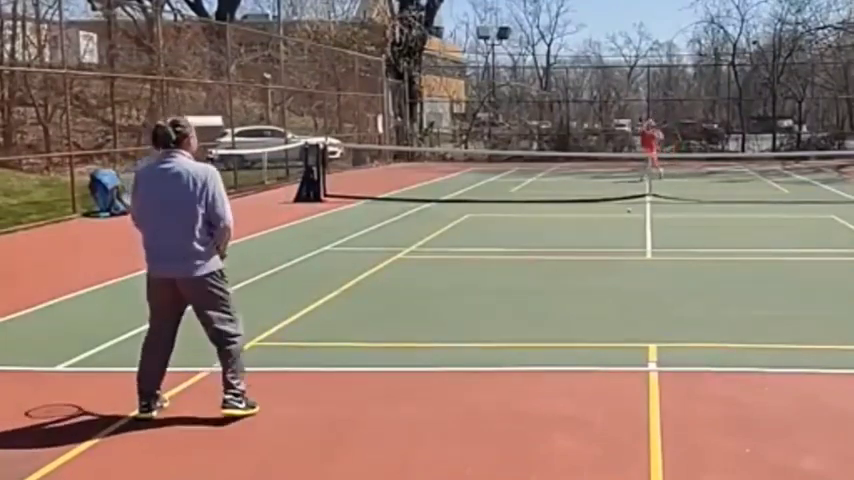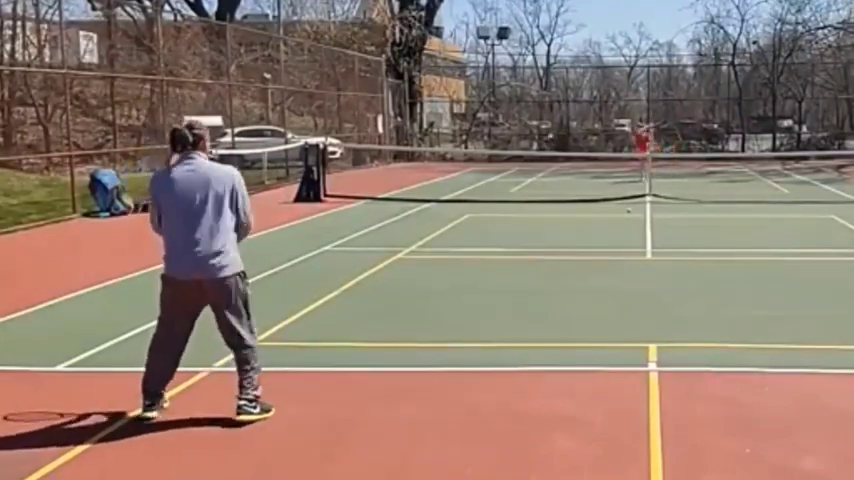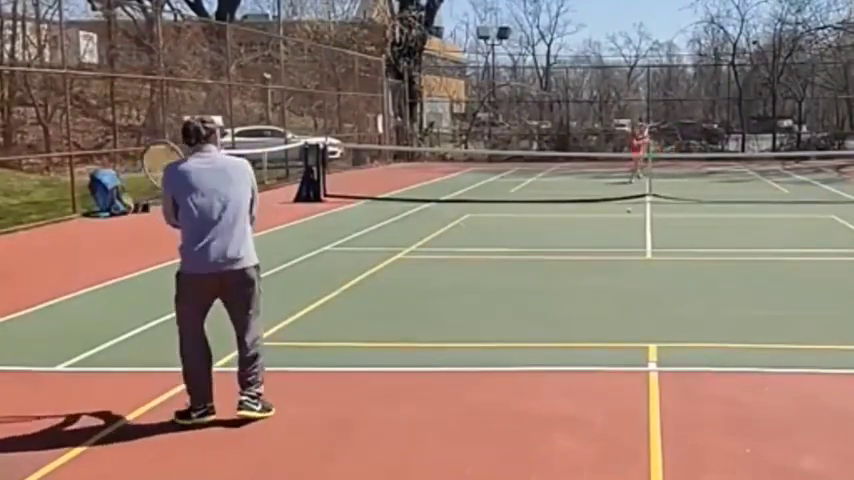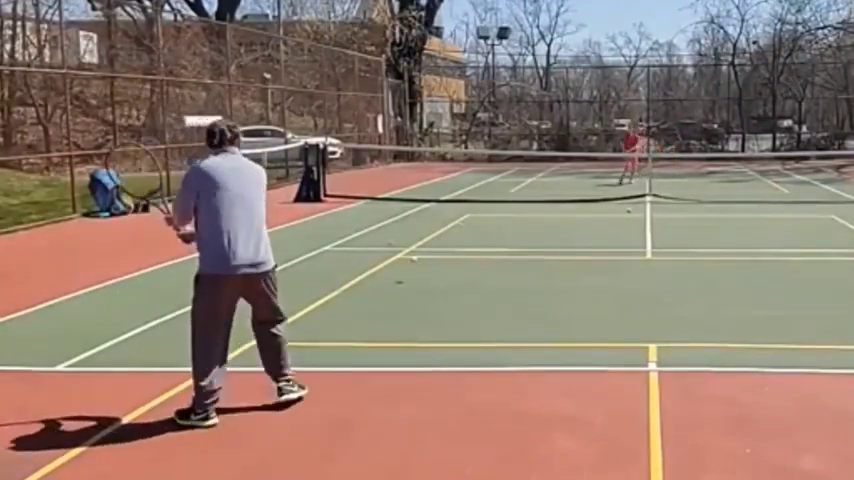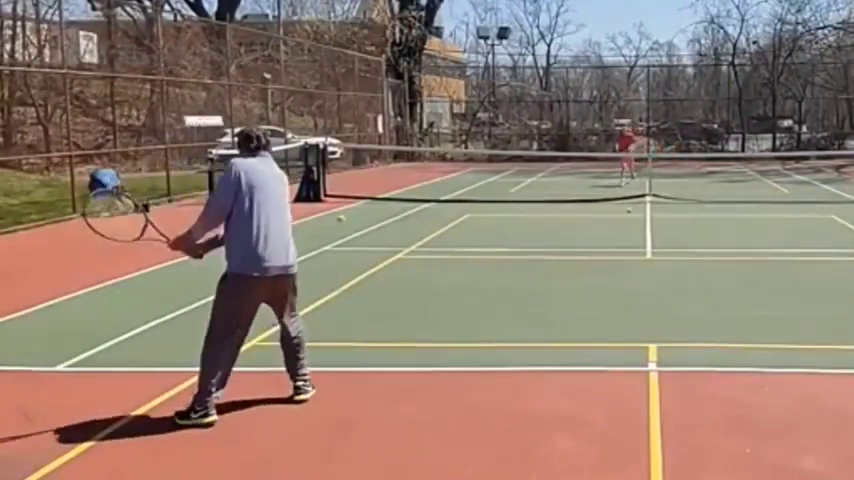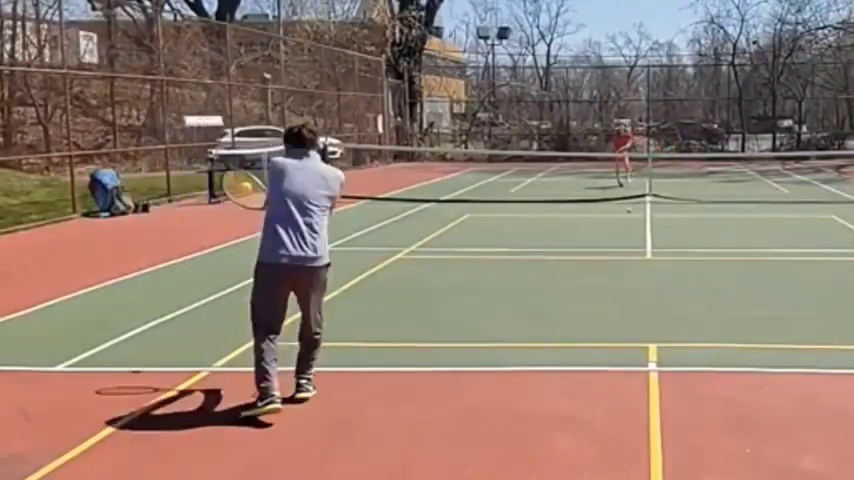
dt=0.2s
person 1, frame 1
left shoulder: (143, 176)
right shoulder: (204, 173)
left elbow: (138, 221)
right elbow: (224, 225)
right wrist: (218, 251)
left hip: (159, 270)
right hip: (200, 268)
left knee: (159, 335)
right knee: (227, 331)
left ankle: (148, 398)
right ankle: (235, 395)
person 1, frame 2
left shoulder: (161, 179)
right shoulder: (227, 174)
left elbow: (157, 225)
right elbow: (245, 224)
left hip: (178, 273)
right hip: (223, 269)
left knee: (167, 336)
right knee: (242, 337)
left ankle: (151, 399)
right ankle: (249, 400)
person 1, frame 3
left shoulder: (175, 172)
right shoulder: (241, 167)
left elbow: (171, 218)
left hip: (196, 267)
right hip: (240, 263)
left knee: (192, 336)
right knee: (248, 333)
left ankle: (201, 405)
right ankle: (251, 396)
person 1, frame 4
left shoulder: (200, 170)
right shoulder: (257, 172)
left elbow: (181, 217)
left wrist: (184, 228)
left hip: (217, 268)
right hip: (259, 264)
left knee: (208, 337)
right knee: (270, 324)
left ankle: (204, 406)
right ankle: (285, 383)
person 1, frame 5
left shoulder: (237, 168)
right shoulder: (279, 176)
left elbow: (214, 216)
left wrist: (188, 238)
right wrist: (205, 245)
left hip: (247, 269)
right hip: (285, 266)
left knee: (222, 336)
right knee: (290, 324)
left ankle: (204, 404)
right ankle: (301, 381)
person 1, frame 6
left shoulder: (277, 166)
right shoulder: (334, 176)
left hip: (274, 260)
right hip: (313, 261)
left knee: (267, 329)
right knee: (311, 323)
left ankle: (268, 393)
right ankle: (303, 381)
